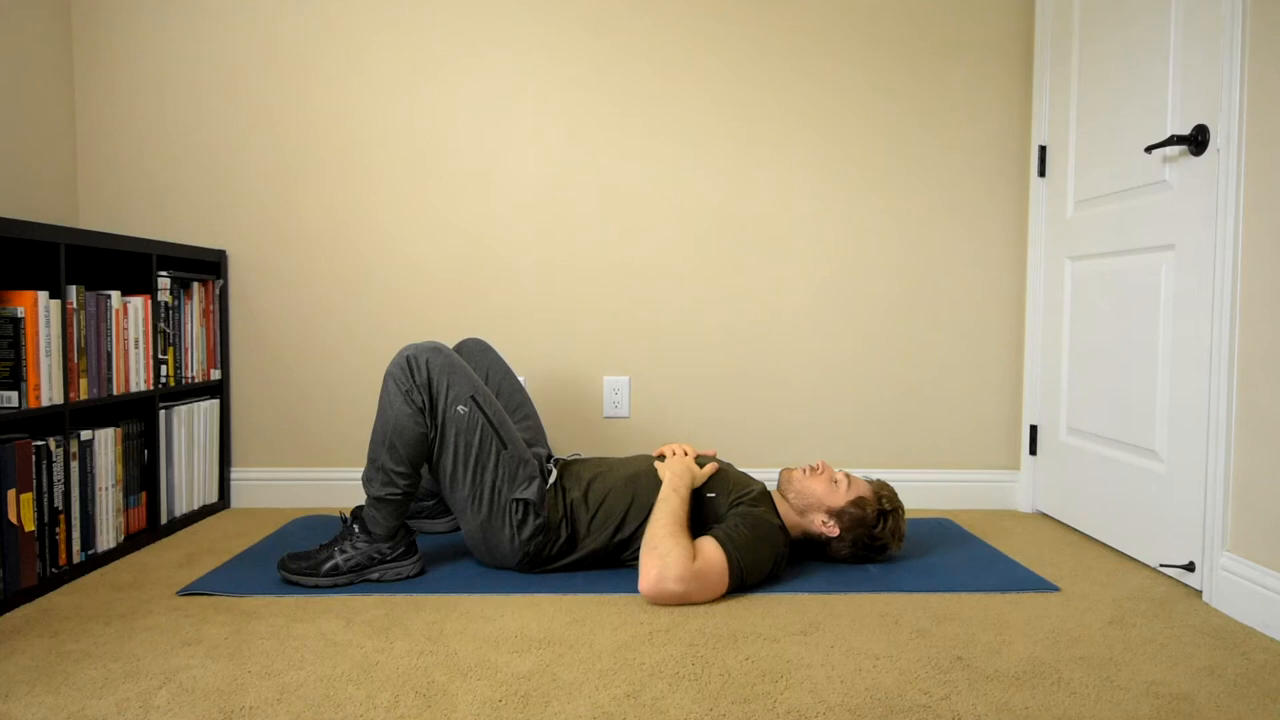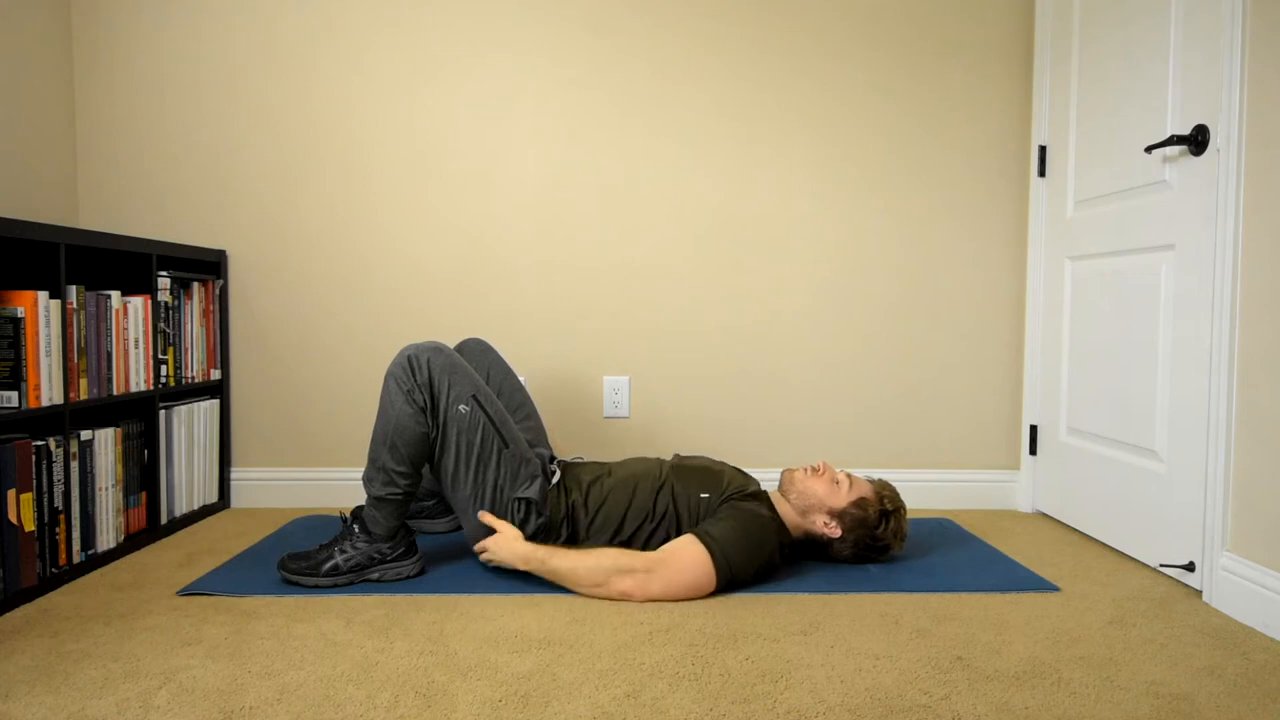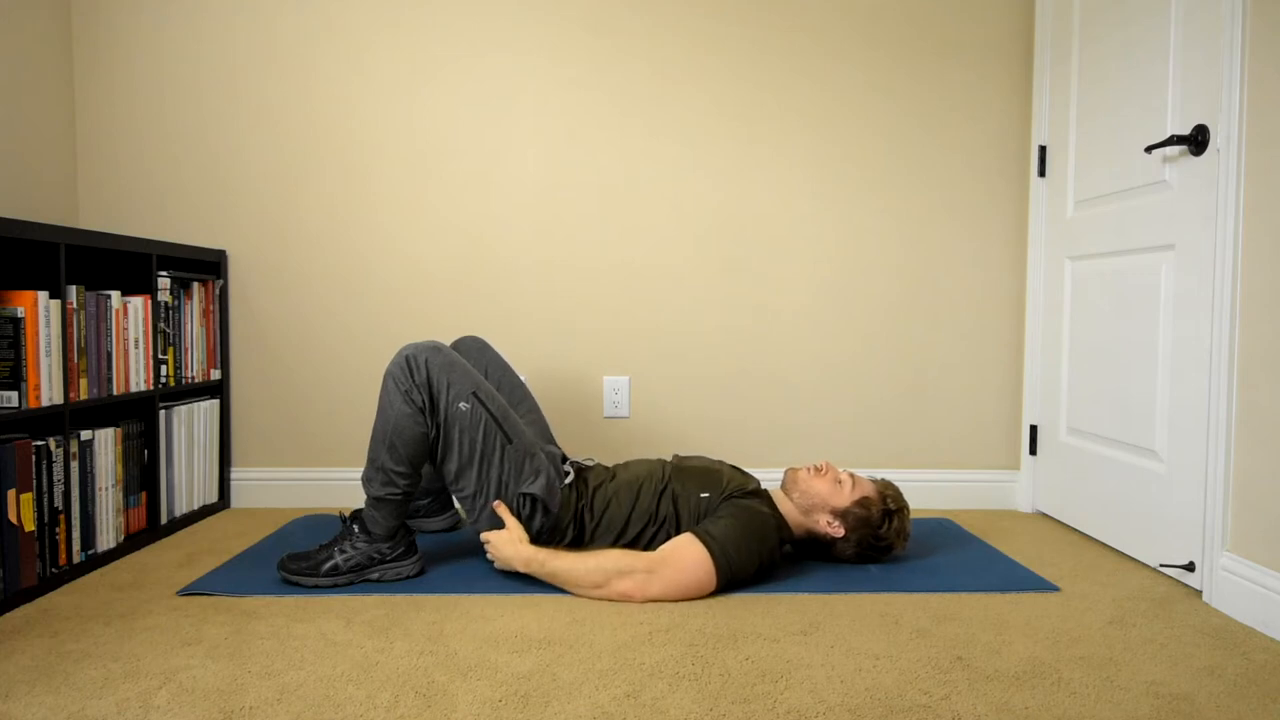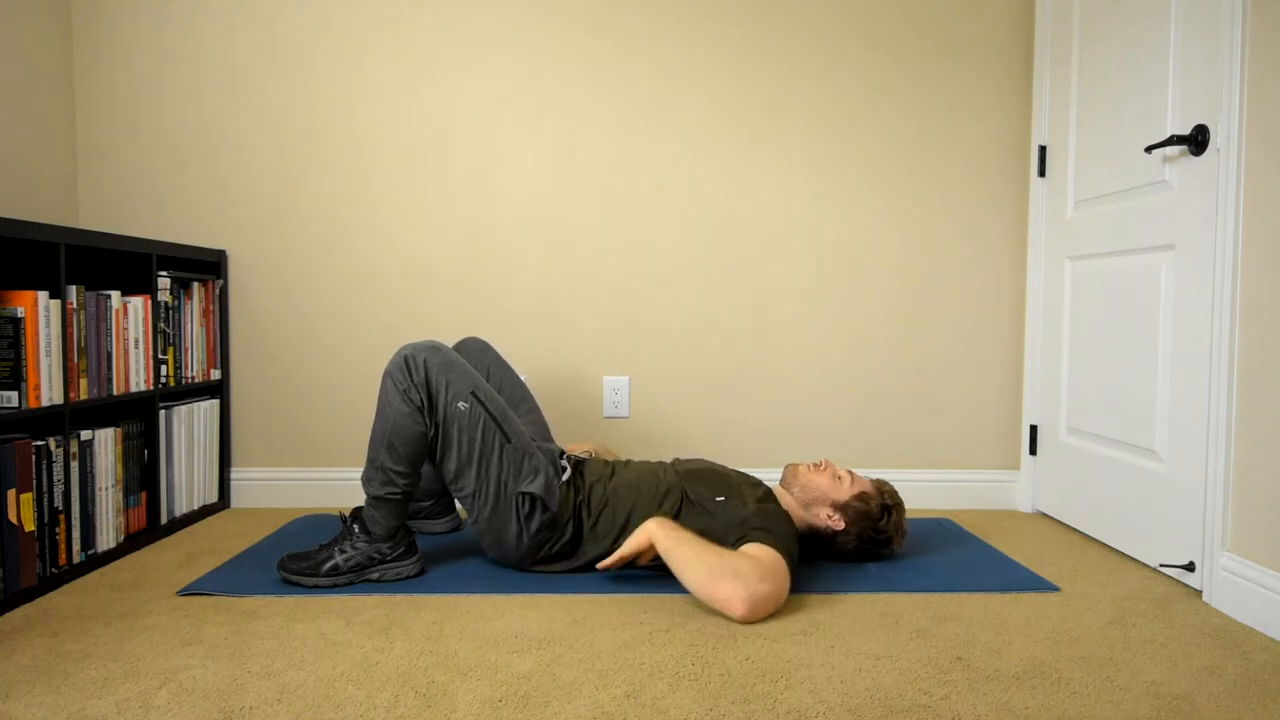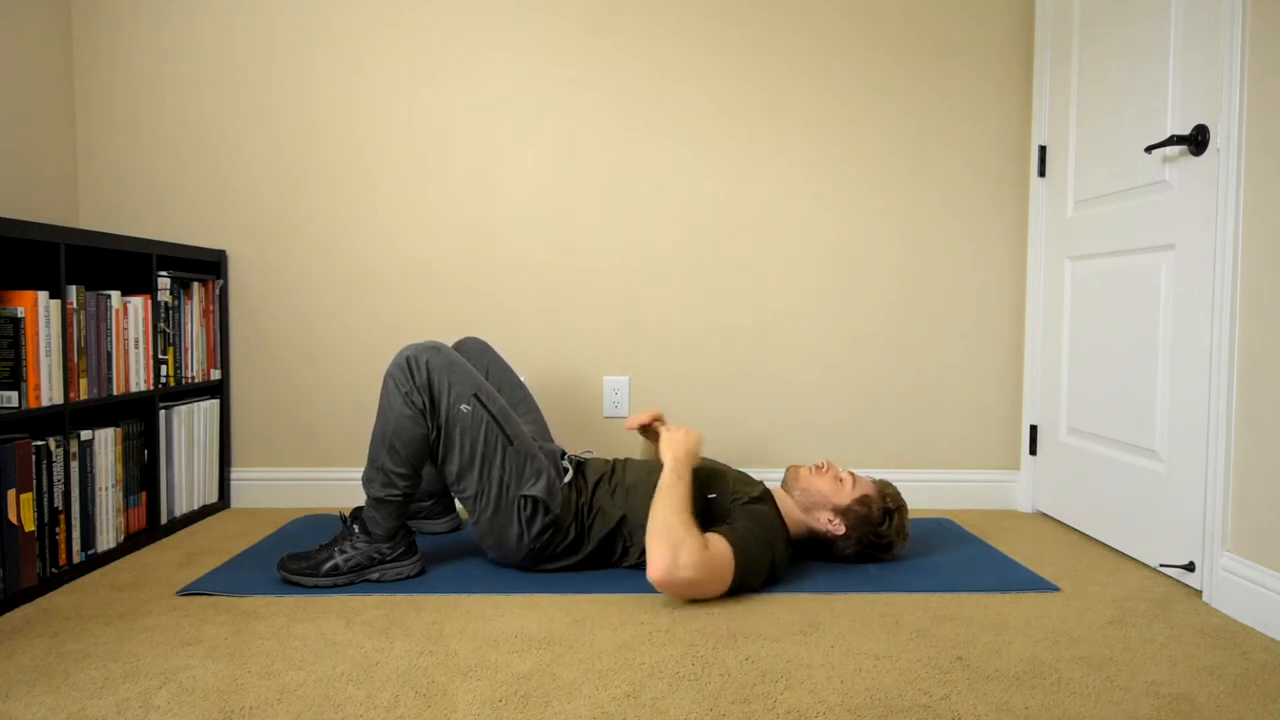
dt=1s
person 1, frame 1
left shoulder: (761, 538)
right shoulder: (755, 505)
left elbow: (662, 581)
left wrist: (677, 480)
right wrist: (680, 461)
left hip: (524, 520)
right hip: (552, 482)
left knee: (421, 363)
right knee: (470, 353)
left ankle: (379, 542)
right ankle: (429, 502)
person 1, frame 2
left shoulder: (754, 536)
right shoulder: (750, 503)
left elbow: (640, 579)
left wrist: (523, 554)
left hip: (529, 513)
right hip: (555, 484)
left knee: (423, 365)
right knee: (471, 352)
left ankle: (378, 543)
right ankle: (428, 503)
person 1, frame 3
left shoulder: (753, 533)
right shoulder: (750, 502)
left elbow: (641, 579)
left wrist: (525, 557)
left hip: (536, 509)
right hip: (564, 480)
left knee: (420, 364)
right knee: (467, 350)
left ankle: (378, 543)
right ankle: (429, 502)
person 1, frame 4
left shoulder: (772, 530)
right shoulder: (757, 503)
left elbow: (744, 596)
left wrist: (657, 531)
right wrist: (602, 455)
left hip: (536, 514)
right hip: (564, 479)
left knee: (419, 363)
right knee: (469, 352)
left ankle: (379, 541)
right ankle: (428, 503)
person 1, frame 5
left shoulder: (763, 539)
right shoulder: (757, 504)
left elbow: (669, 568)
left wrist: (677, 460)
right wrist: (669, 443)
left hip: (535, 516)
right hip: (564, 478)
left knee: (422, 366)
right knee: (469, 351)
left ankle: (378, 543)
right ankle: (428, 505)
